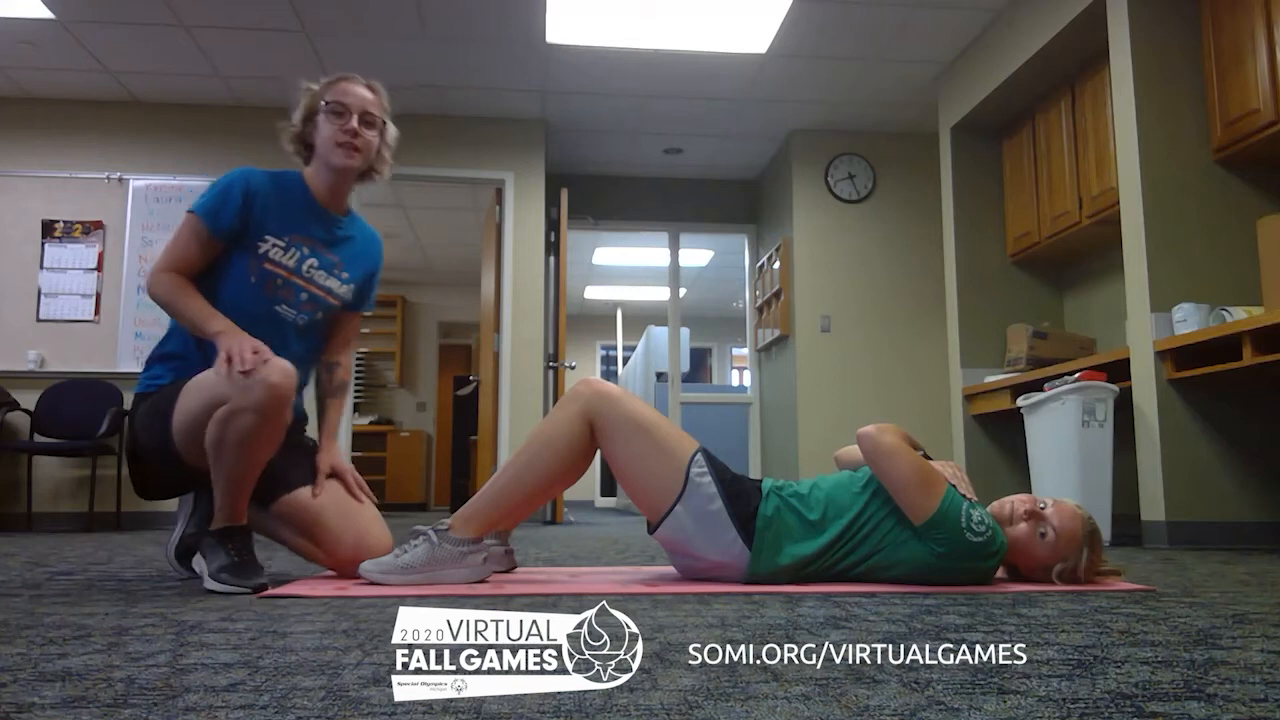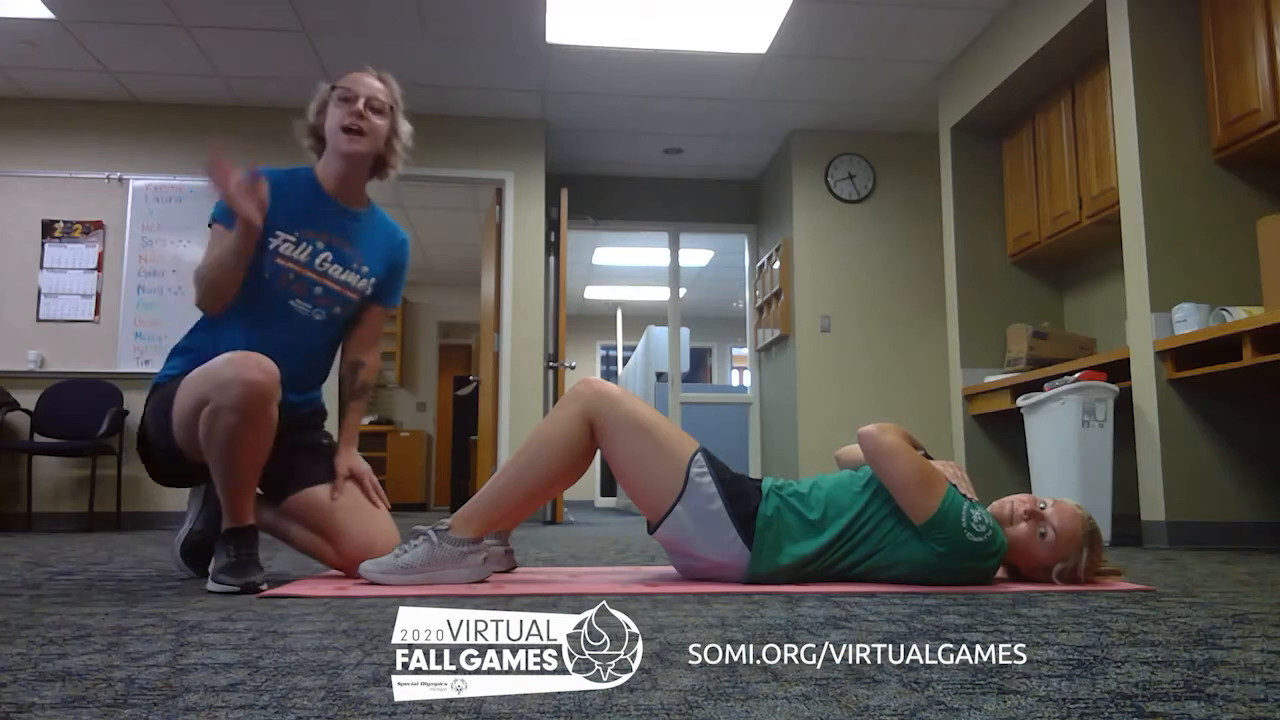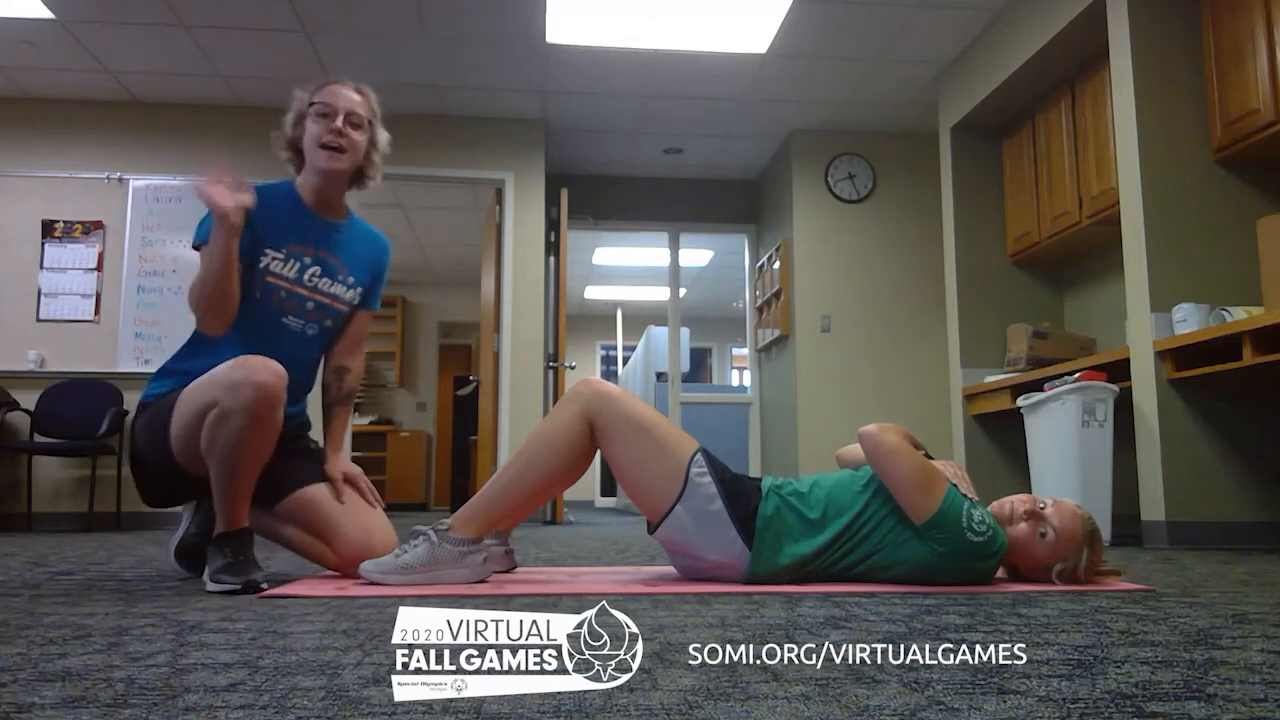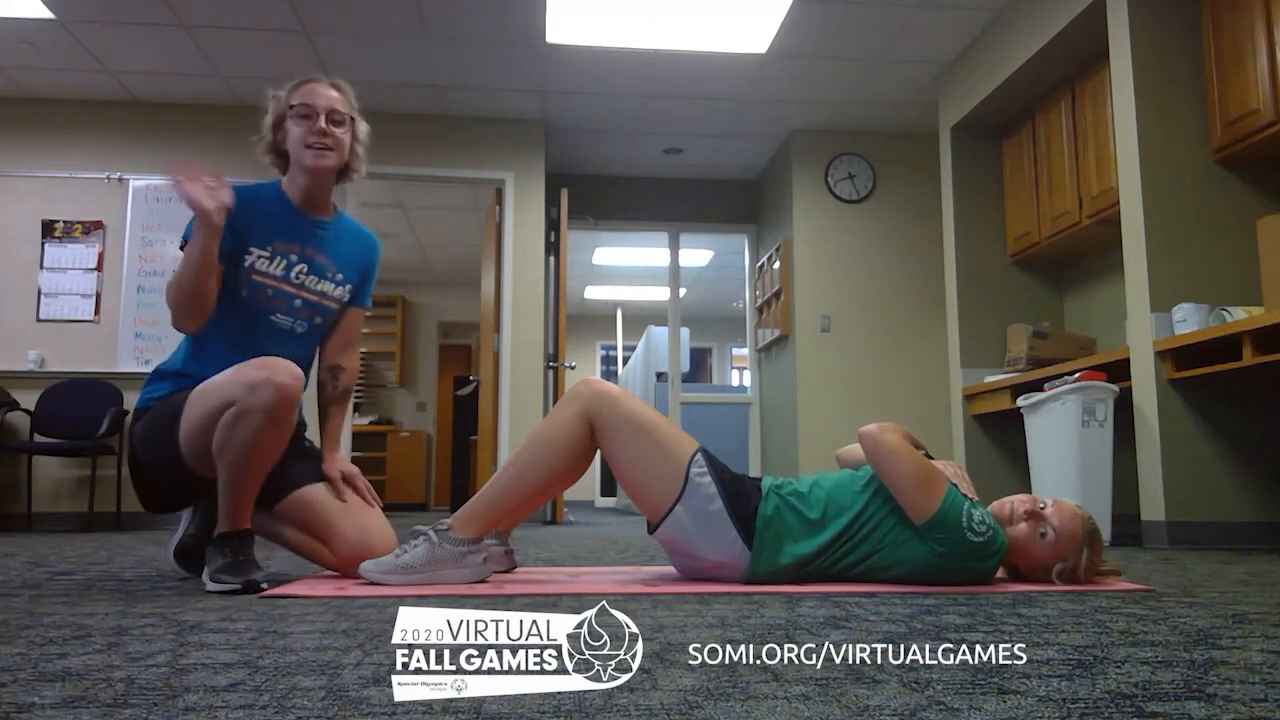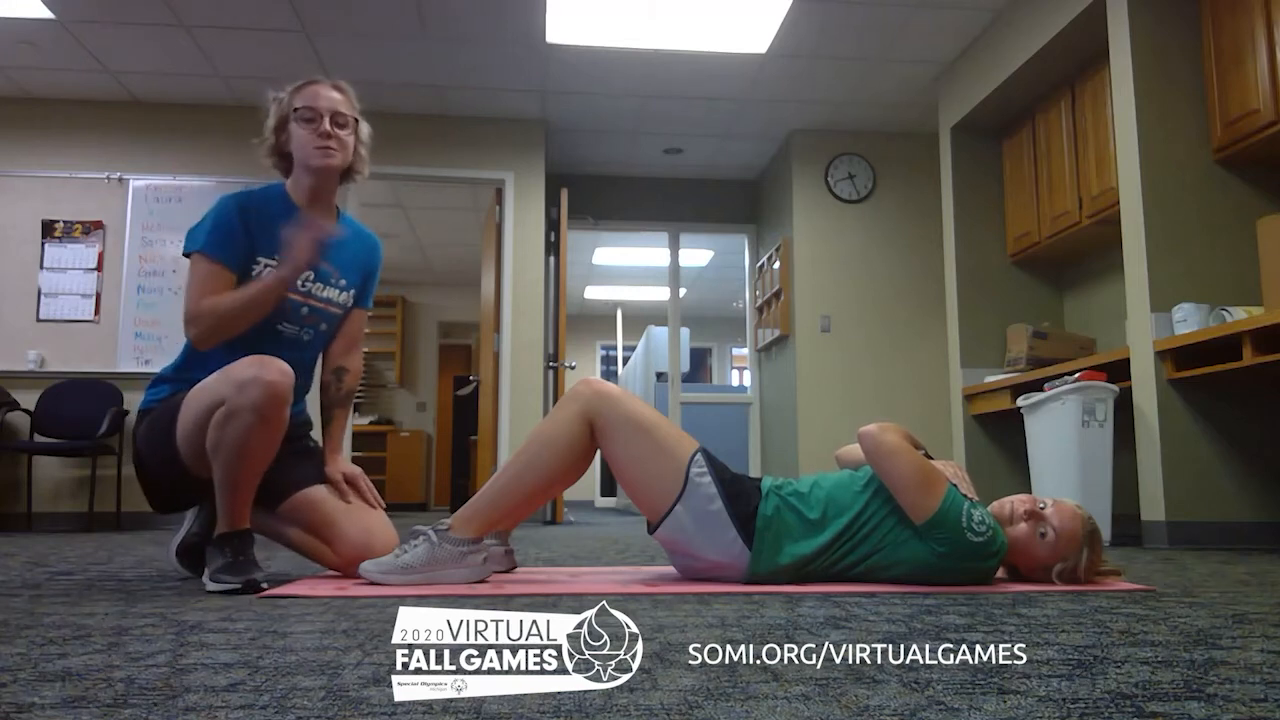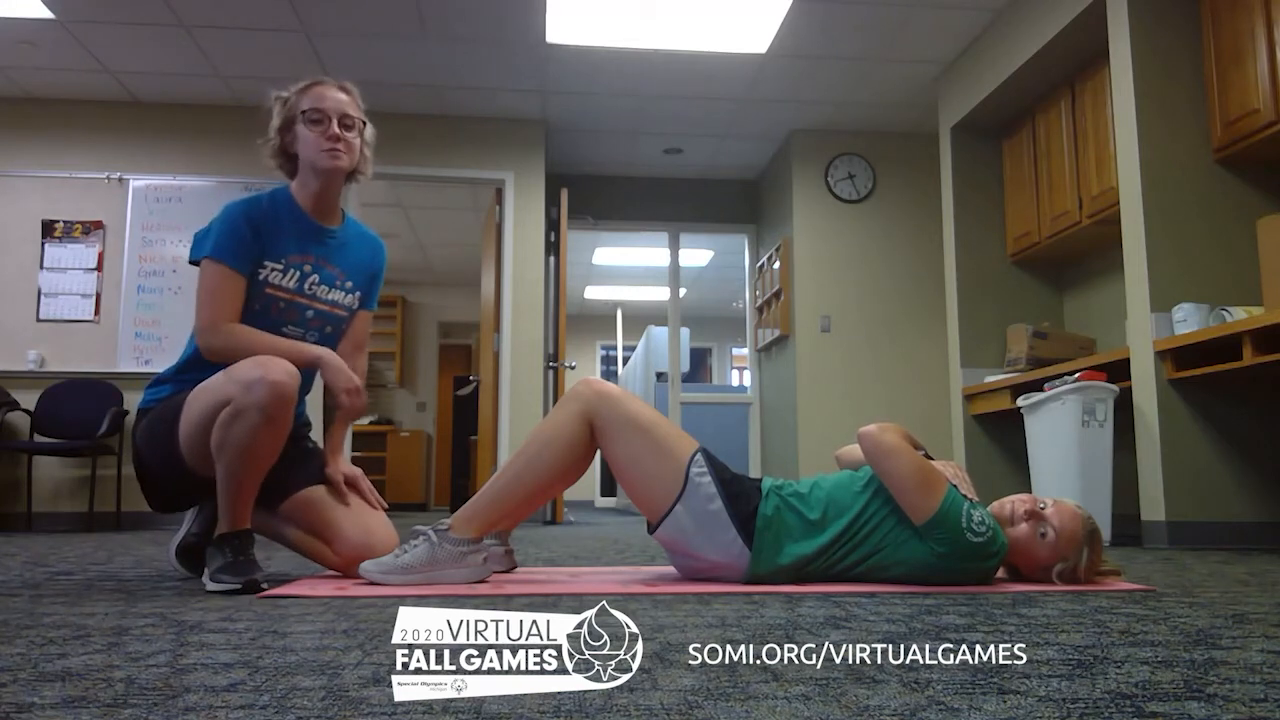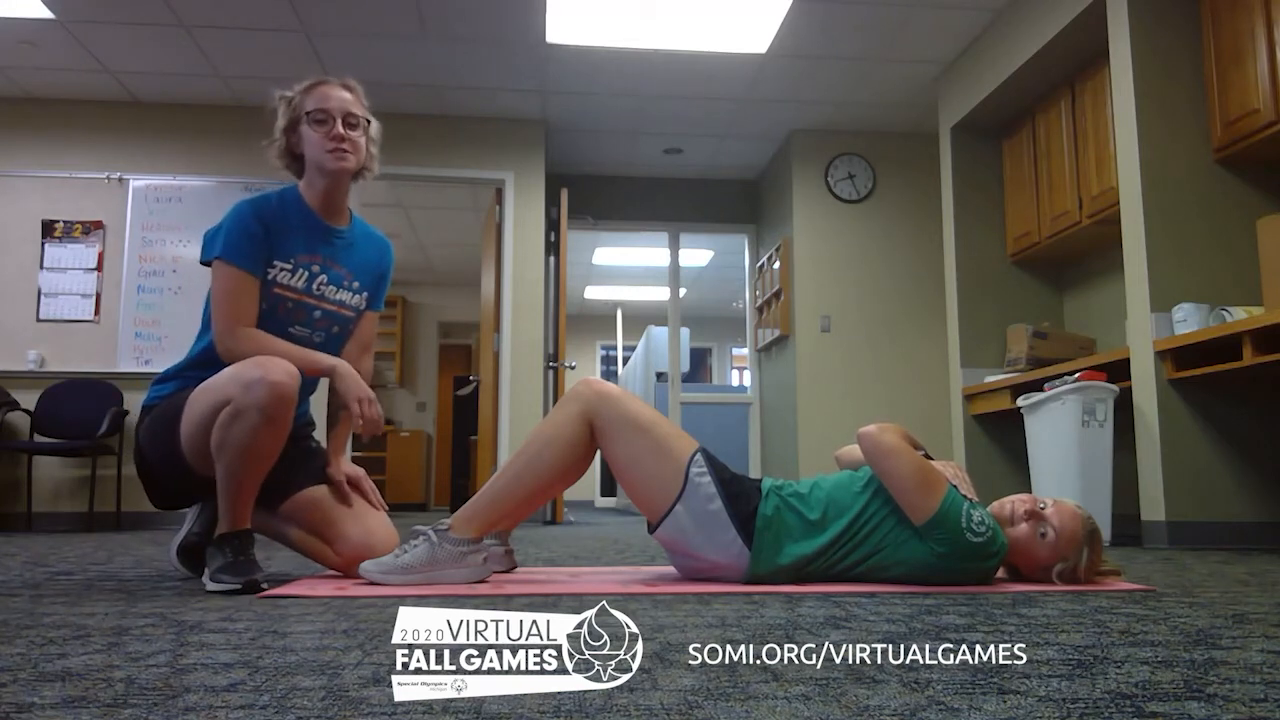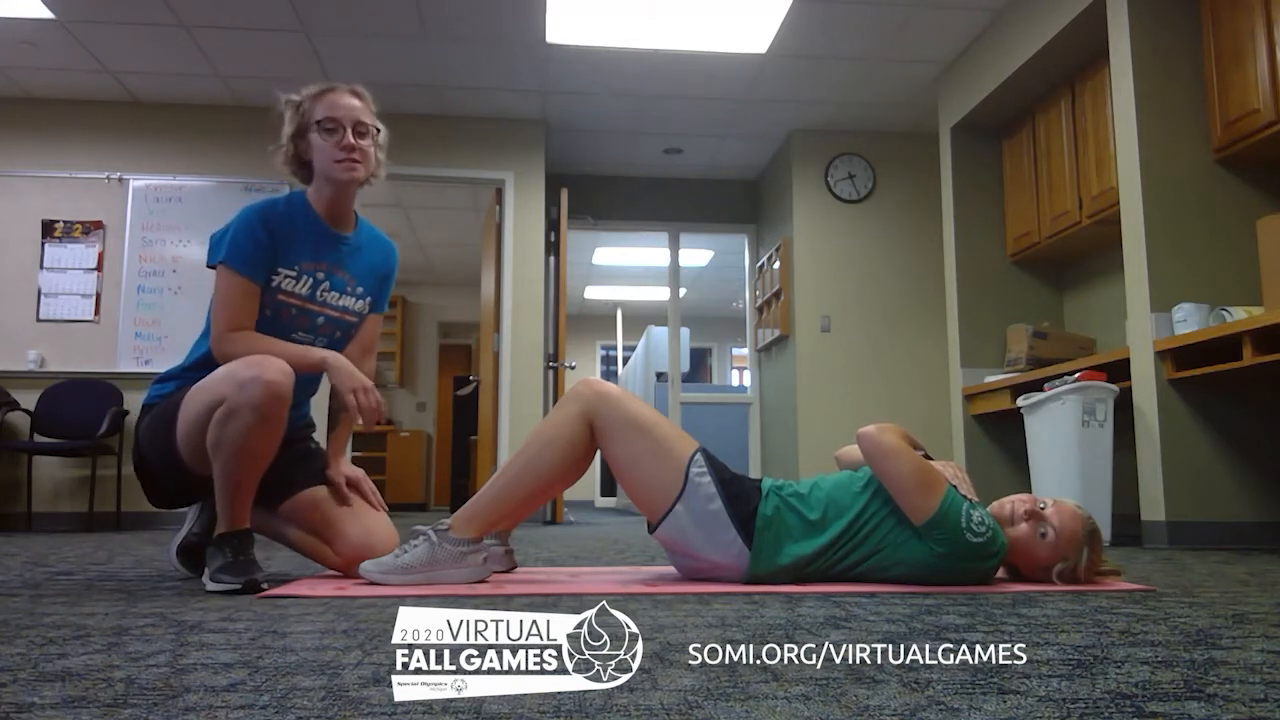
dt=0.3s
person 1, frame 1
left shoulder: (971, 537)
right shoulder: (971, 530)
left elbow: (875, 439)
right elbow: (854, 460)
left wrist: (923, 461)
right wrist: (932, 465)
left hip: (740, 530)
right hip: (744, 525)
left knee: (593, 396)
right knee: (599, 409)
left ankle: (455, 542)
right ankle: (475, 540)
person 1, frame 2
left shoulder: (970, 539)
right shoulder: (967, 533)
left elbow: (875, 438)
right elbow: (852, 460)
left wrist: (926, 463)
right wrist: (931, 467)
left hip: (740, 529)
right hip: (744, 528)
left knee: (593, 396)
right knee: (601, 408)
left ankle: (454, 542)
right ankle: (477, 541)
person 1, frame 3
left shoulder: (972, 538)
right shoulder: (969, 530)
left elbow: (875, 437)
right elbow: (854, 456)
left wrist: (925, 462)
right wrist: (933, 465)
left hip: (740, 529)
right hip: (746, 524)
left knee: (593, 395)
right knee: (598, 408)
left ankle: (456, 542)
right ankle: (478, 539)
person 1, frame 4
left shoulder: (970, 538)
right shoulder: (971, 533)
left elbow: (875, 437)
right elbow: (852, 459)
left wrist: (929, 464)
right wrist: (932, 466)
left hip: (739, 530)
right hip: (744, 528)
left knee: (593, 396)
right knee: (601, 408)
left ankle: (455, 542)
right ankle: (476, 541)
person 1, frame 5
left shoulder: (970, 537)
right shoulder: (969, 536)
left elbow: (874, 437)
right elbow: (853, 459)
left wrist: (925, 462)
right wrist: (931, 465)
left hip: (740, 530)
right hip: (746, 525)
left knee: (593, 396)
right knee: (599, 409)
left ankle: (454, 542)
right ankle: (477, 540)
person 1, frame 6
left shoulder: (970, 538)
right shoulder: (968, 529)
left elbow: (876, 437)
right elbow: (853, 460)
left wrist: (925, 463)
right wrist: (932, 466)
left hip: (740, 530)
right hip: (746, 527)
left knee: (594, 396)
right knee: (602, 408)
left ankle: (455, 542)
right ankle: (472, 541)
person 1, frame 7
left shoulder: (970, 536)
right shoulder: (972, 535)
left elbow: (873, 439)
right elbow: (852, 459)
left wrist: (925, 462)
right wrist: (930, 465)
left hip: (739, 530)
right hip: (745, 530)
left knee: (593, 396)
right knee: (599, 411)
left ankle: (455, 542)
right ankle: (478, 540)
person 1, frame 8
left shoulder: (970, 539)
right shoulder: (968, 531)
left elbow: (874, 438)
right elbow: (851, 460)
left wrist: (927, 465)
right wrist: (933, 465)
left hip: (739, 530)
right hip: (745, 526)
left knee: (593, 396)
right knee: (601, 408)
left ankle: (456, 542)
right ankle: (479, 541)
person 2, frame 1
left shoulder: (366, 246)
right shoulder: (247, 190)
left elbow: (338, 354)
right elbow: (164, 278)
left wrist: (329, 445)
right wrist: (227, 332)
left hip: (274, 427)
right hip: (179, 402)
left knee: (368, 554)
right knee: (271, 378)
left ankle: (221, 507)
right ankle: (223, 530)
person 2, frame 2
left shoulder: (389, 241)
right shoulder: (264, 189)
left elbow: (362, 352)
right elbow: (210, 300)
left wrist: (347, 446)
right wrist: (246, 226)
left hip: (293, 418)
right hip: (196, 394)
left knee: (374, 551)
right knee: (250, 373)
left ankle: (235, 507)
right ankle: (232, 531)
person 2, frame 3
left shoulder: (371, 248)
right shoulder: (253, 207)
left elbow: (346, 359)
right elbow: (212, 322)
left wrist: (334, 451)
right wrist: (227, 225)
left hip: (279, 431)
right hip: (183, 410)
left knee: (371, 552)
right knee: (258, 376)
left ankle: (219, 510)
right ankle: (227, 534)
person 2, frame 4
left shoulder: (360, 245)
right shoulder: (237, 206)
left elbow: (341, 356)
right elbow: (187, 317)
left wrist: (330, 451)
right wrist: (210, 223)
left hip: (275, 434)
right hip: (178, 416)
left knee: (371, 551)
right knee: (275, 378)
left ankle: (221, 511)
right ankle: (227, 536)
person 2, frame 5
left shoulder: (363, 247)
right shoulder: (240, 214)
left elbow: (344, 359)
right elbow: (201, 330)
left wrist: (333, 453)
right wrist: (290, 271)
left hip: (280, 433)
right hip: (182, 420)
left knee: (373, 550)
right knee: (265, 376)
left ankle: (229, 510)
right ankle: (228, 535)
person 2, frame 6
left shoulder: (367, 249)
right shoulder: (245, 218)
left elbow: (350, 362)
right elbow: (214, 335)
left wrist: (334, 455)
right wrist: (320, 354)
left hip: (280, 436)
right hip: (180, 420)
left knee: (372, 548)
right knee: (271, 377)
left ankle: (218, 513)
right ankle: (227, 535)
person 2, frame 7
left shoulder: (376, 250)
right shoulder: (254, 217)
left elbow: (358, 363)
right elbow: (231, 338)
left wrist: (337, 455)
right wrist: (333, 368)
left hip: (285, 434)
right hip: (186, 417)
left knee: (374, 551)
right knee: (273, 378)
left ankle: (224, 509)
right ankle: (228, 534)
person 2, frame 8
left shoulder: (381, 254)
right shoulder: (261, 223)
left elbow: (357, 368)
right elbow: (229, 341)
left wrist: (337, 458)
right wrist: (326, 360)
left hip: (284, 435)
right hip: (186, 418)
left knee: (374, 550)
right knee: (267, 376)
left ankle: (233, 512)
right ankle: (228, 534)
